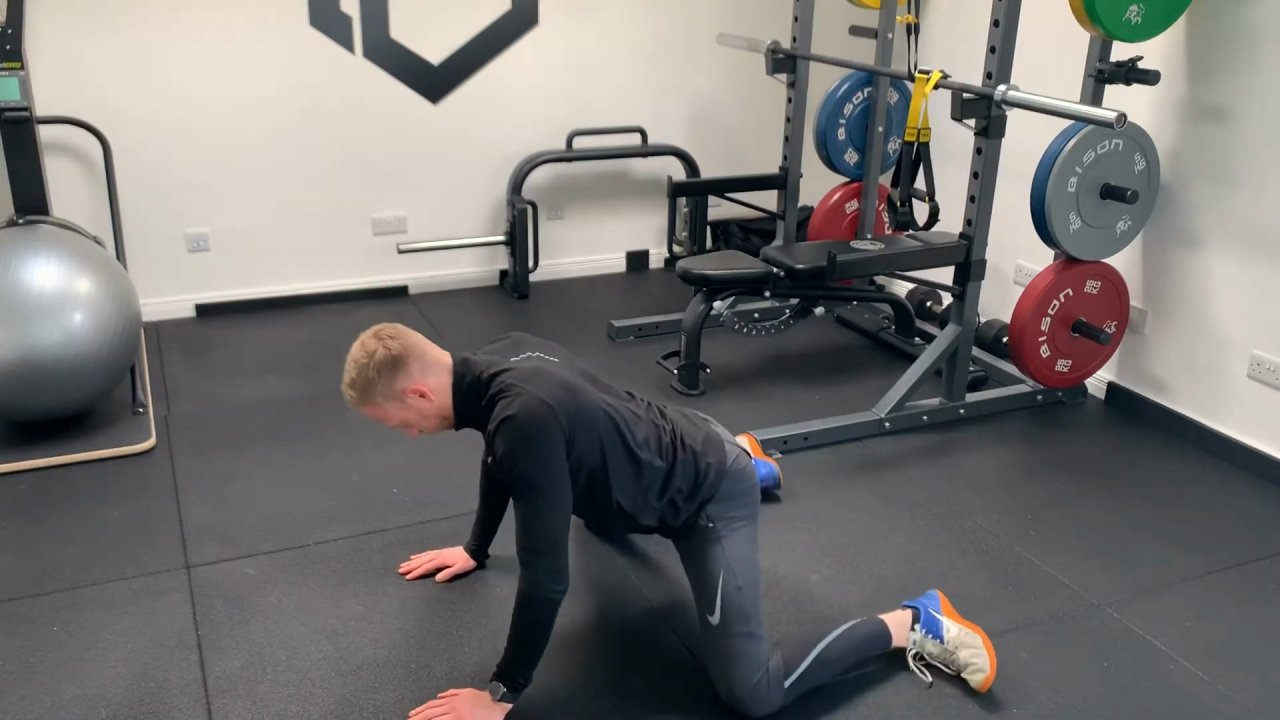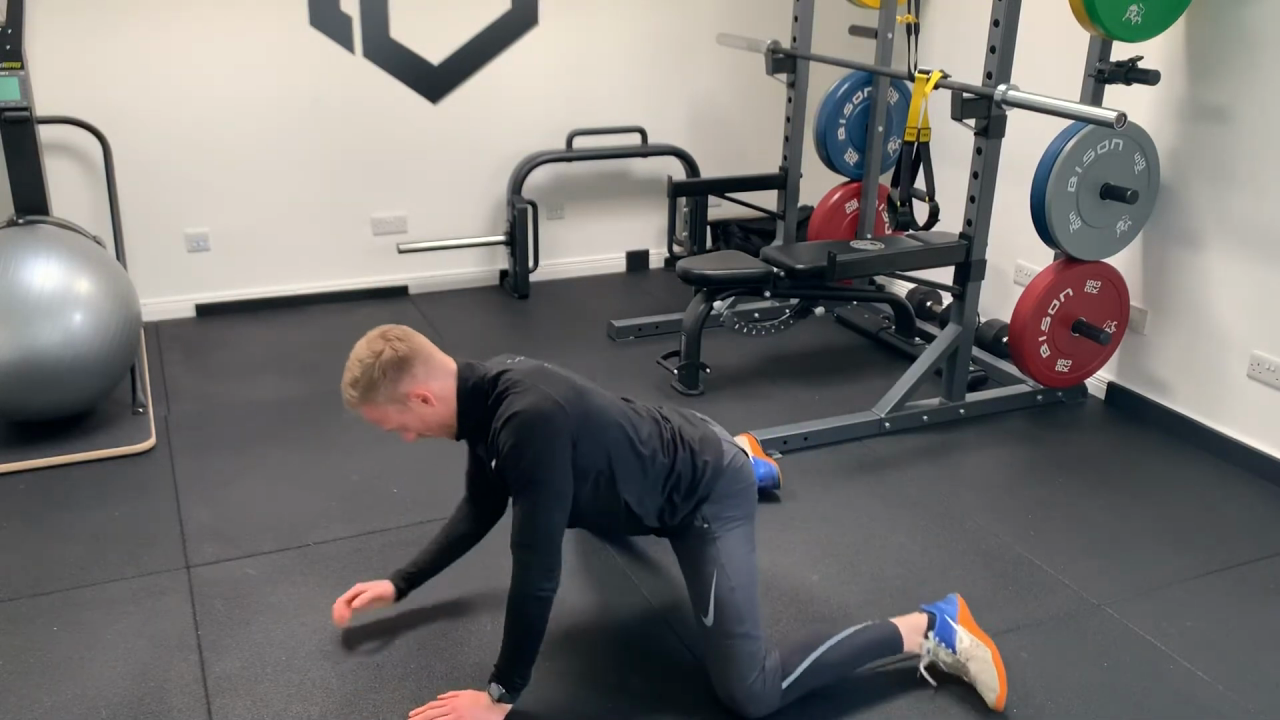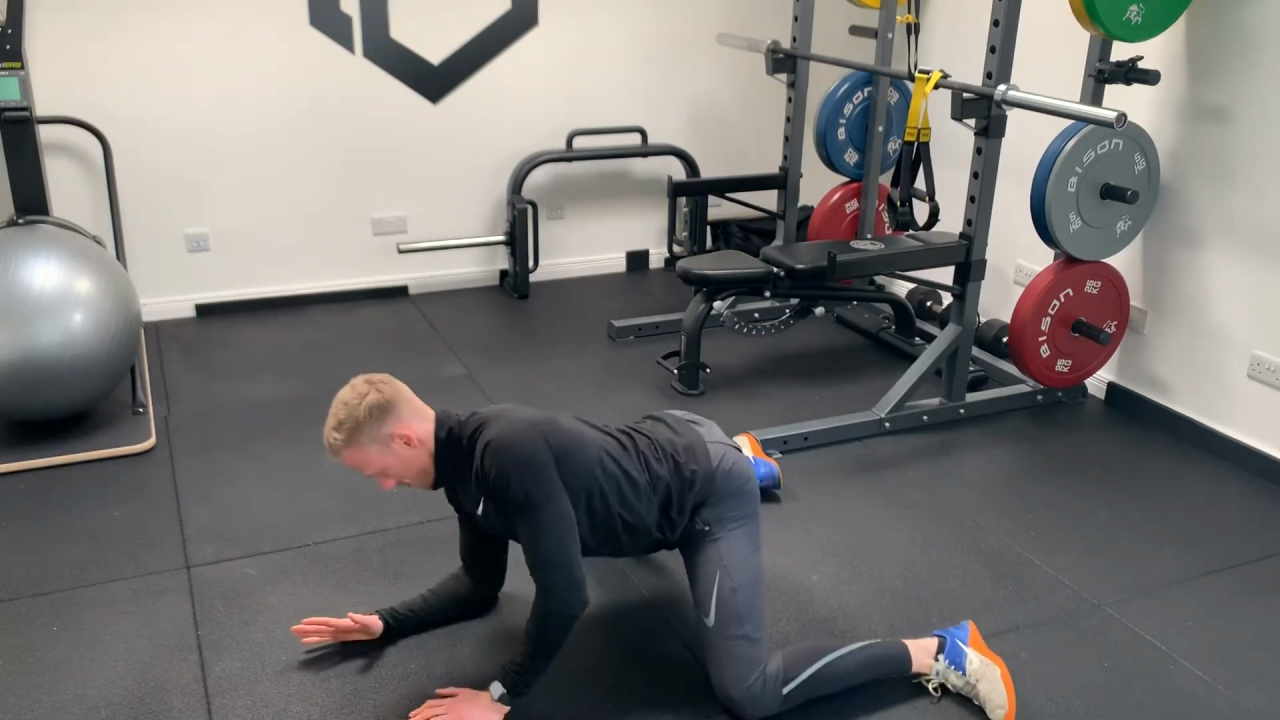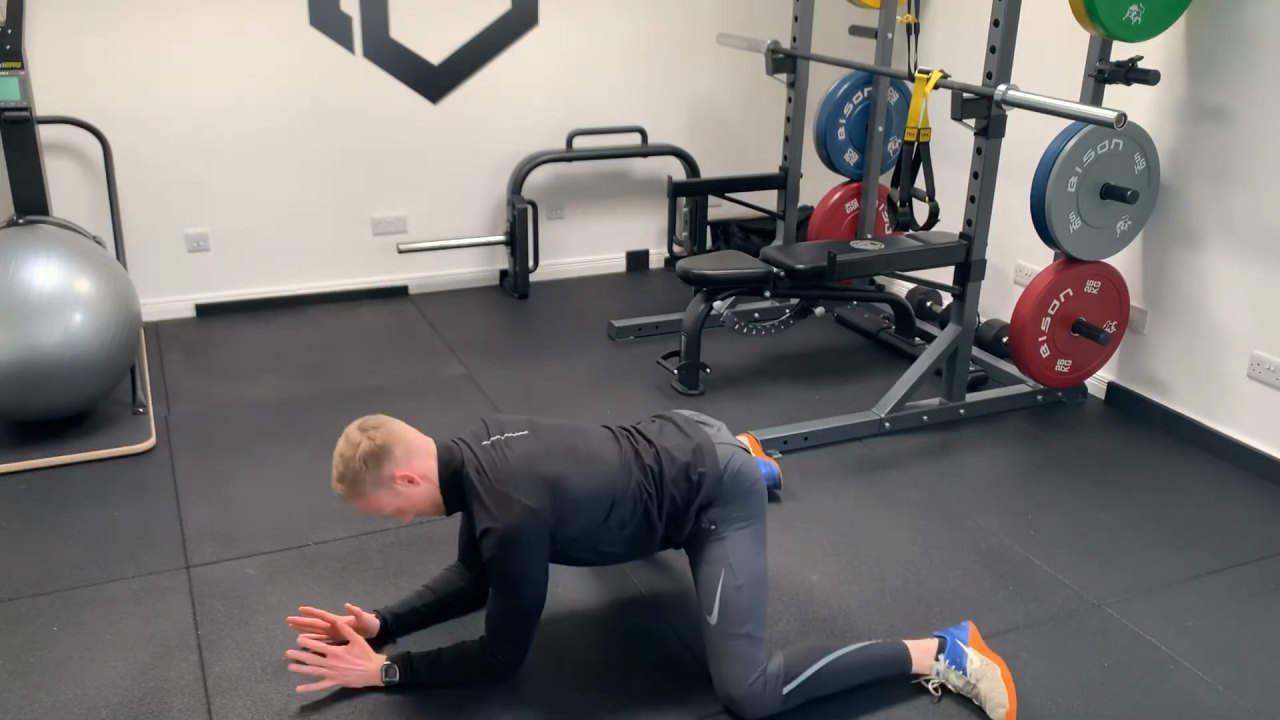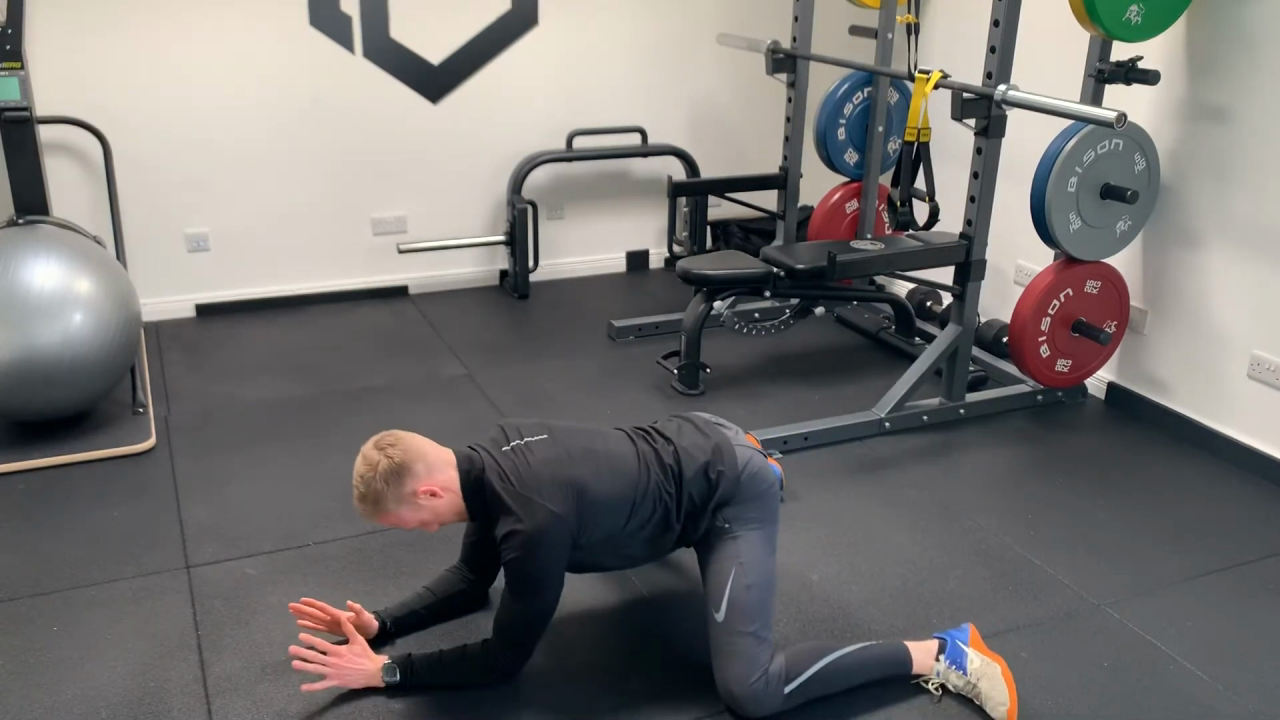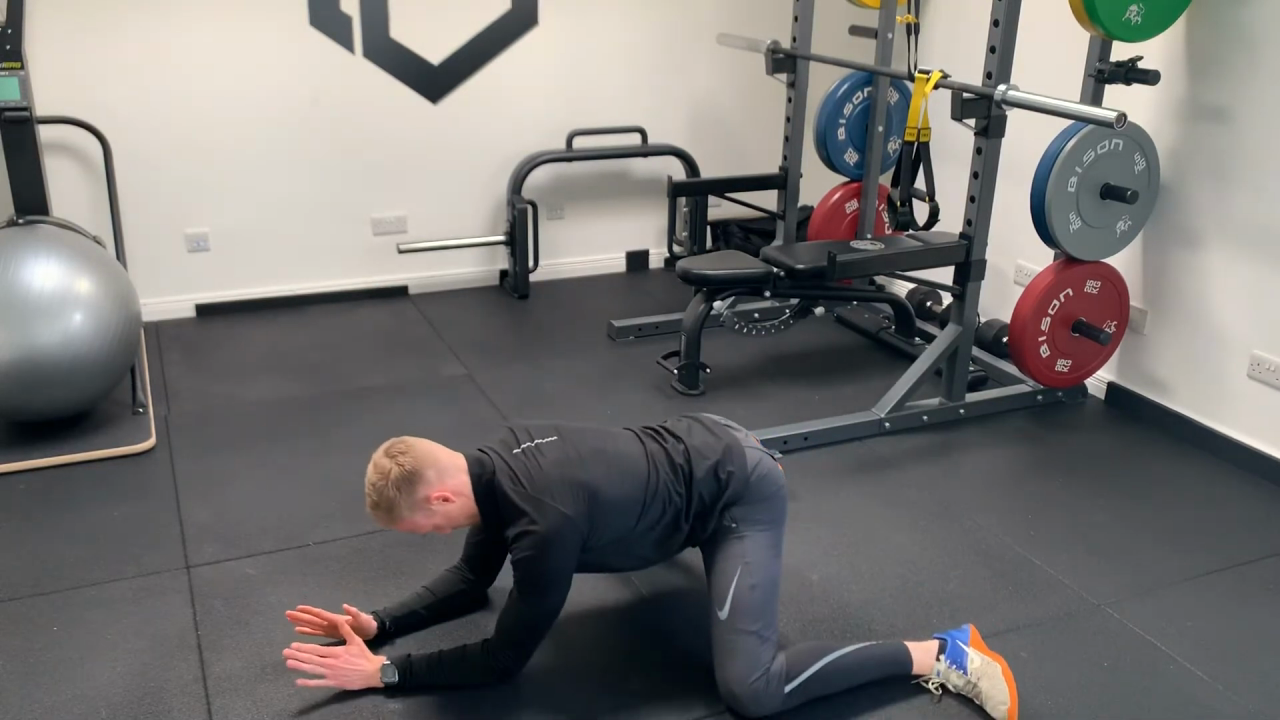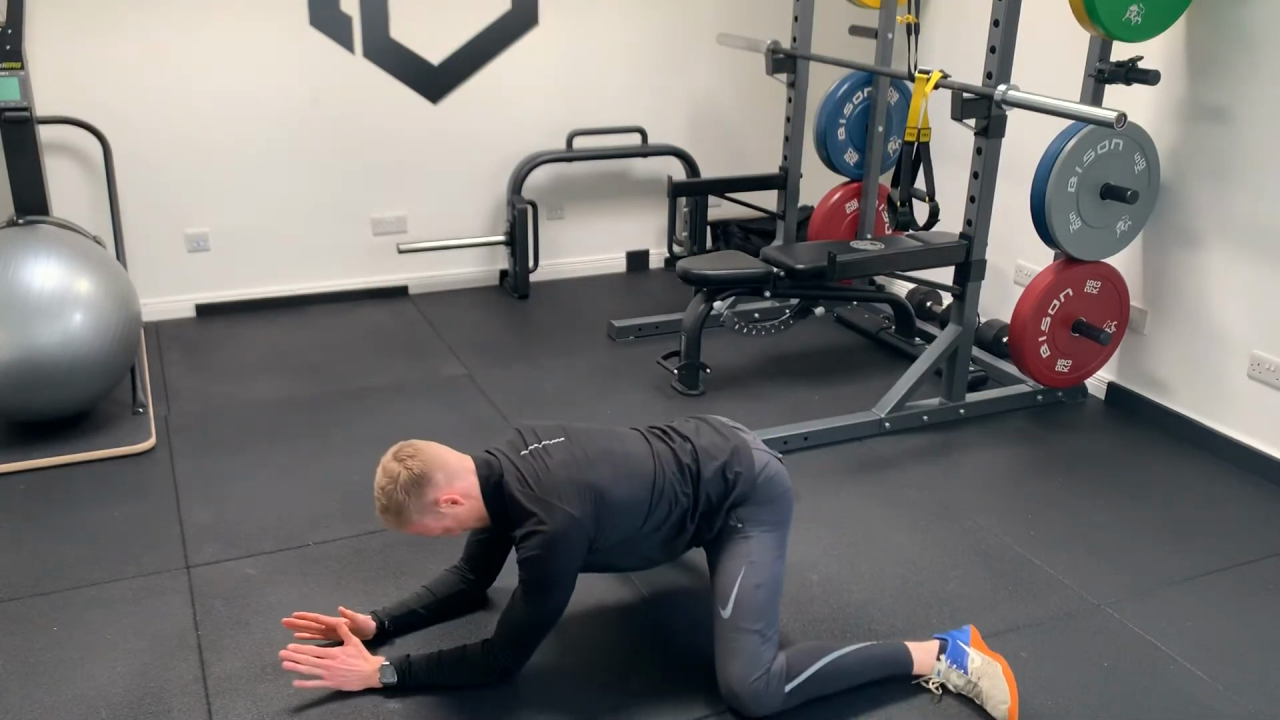
dt=0.4s
person 1, frame 1
left shoulder: (524, 418)
right shoulder: (495, 362)
left elbow: (546, 576)
right elbow: (498, 460)
right wrist: (474, 548)
left hip: (709, 494)
right hip: (676, 446)
right knee: (592, 512)
left ankle: (913, 623)
right ankle: (745, 459)
person 1, frame 2
left shoulder: (530, 418)
right shoulder: (487, 391)
left elbow: (536, 572)
right elbow: (482, 504)
right wrist: (399, 584)
left hip: (706, 493)
right hip: (672, 453)
right knee: (588, 515)
left ankle: (926, 629)
right ankle: (741, 457)
person 1, frame 3
left shoulder: (507, 451)
right shoulder: (464, 458)
left elbow: (564, 596)
right elbow: (480, 582)
right wrist: (383, 624)
left hip: (708, 490)
right hip: (667, 441)
right knee: (587, 508)
left ankle: (937, 652)
right ankle: (745, 457)
person 1, frame 4
left shoulder: (509, 515)
right shoulder: (473, 451)
left elbow: (503, 655)
right elbow: (471, 580)
right wrist: (380, 622)
left hip: (716, 493)
right hip: (678, 437)
left ankle: (937, 653)
right ankle: (746, 457)
person 1, frame 5
left shoulder: (533, 519)
right shoulder: (488, 459)
left elbow: (506, 657)
right elbow: (471, 579)
right wrist: (380, 622)
left hip: (730, 492)
right hip: (689, 440)
left ankle: (938, 654)
right ankle: (752, 459)
person 1, frame 6
left shoulder: (544, 521)
right shoulder: (494, 463)
left elbow: (506, 657)
right elbow: (472, 580)
right wrist: (379, 623)
left hip: (739, 493)
right hip: (694, 441)
left ankle: (939, 655)
person 1, frame 7
left shoulder: (553, 523)
right shoulder: (500, 464)
left elbow: (506, 655)
right elbow: (472, 579)
right wrist: (378, 622)
left hip: (746, 494)
right hip: (701, 443)
left ankle: (939, 656)
